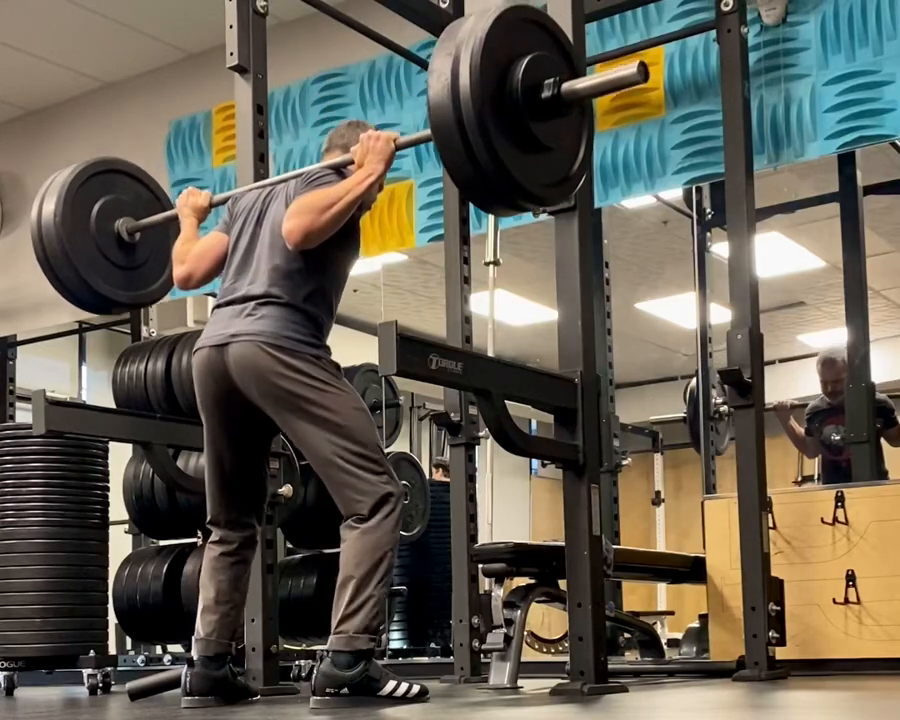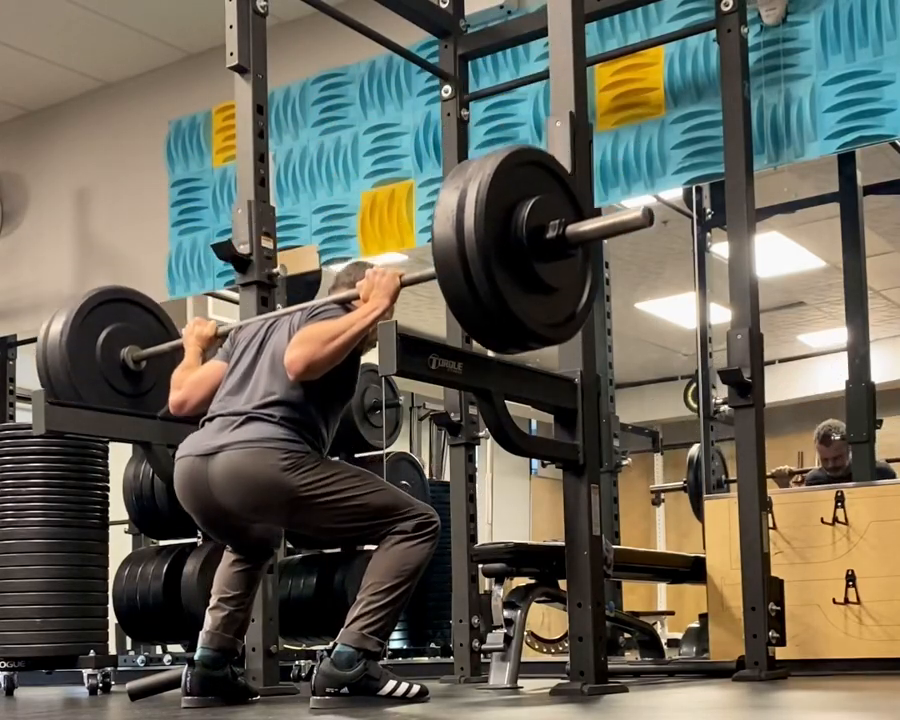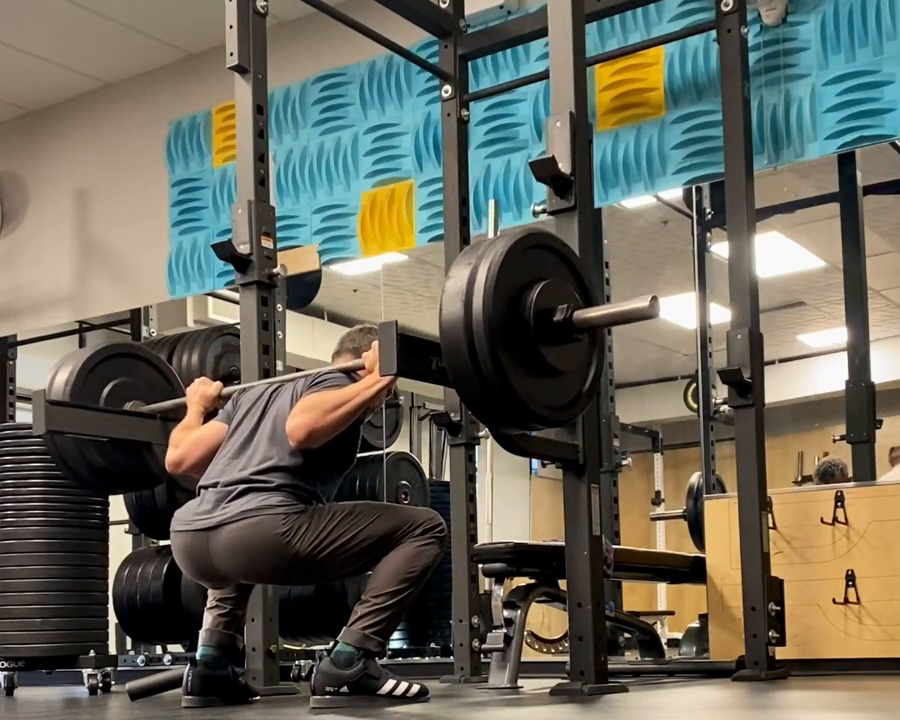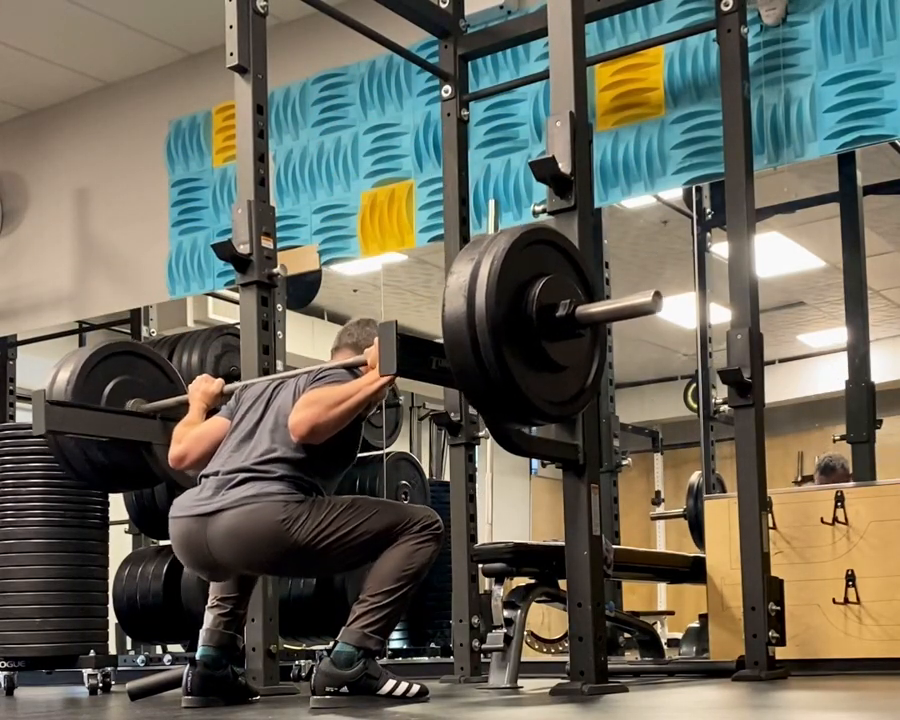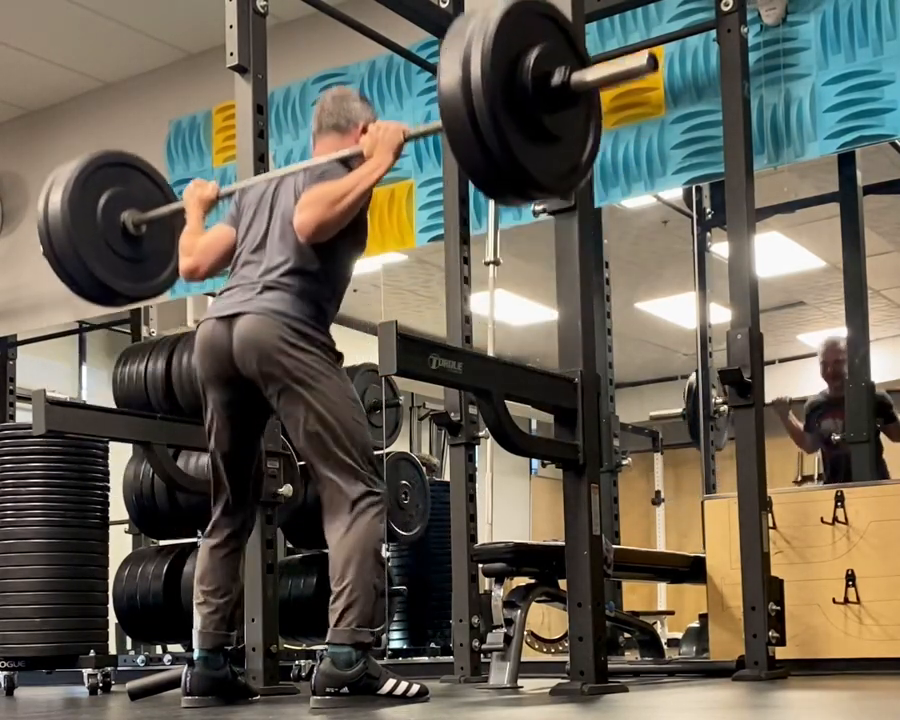
dt=1s
person 1, frame 1
left shoulder: (252, 197)
right shoulder: (335, 181)
left elbow: (186, 272)
right elbow: (298, 229)
left wrist: (189, 220)
right wrist: (372, 171)
left hip: (213, 351)
right hip: (275, 347)
left knee: (233, 520)
right knee: (374, 495)
left ankle: (209, 664)
right ankle: (347, 663)
person 1, frame 2
left shoulder: (254, 329)
right shoulder: (337, 317)
left elbow: (181, 400)
right elbow: (300, 360)
left wrist: (194, 348)
right wrist: (375, 307)
left hip: (191, 469)
right hip: (258, 462)
left knee: (251, 543)
right knee: (415, 523)
left ankle: (210, 667)
right ankle: (348, 666)
person 1, frame 3
left shoulder: (256, 391)
right shoulder: (340, 382)
left elbow: (178, 458)
right elbow: (302, 428)
left wrist: (197, 406)
right wrist: (380, 378)
left hip: (189, 543)
right hip: (258, 532)
right knee: (424, 529)
left ankle: (211, 667)
right ankle: (347, 668)
person 1, frame 4
left shoulder: (258, 388)
right shoulder: (346, 379)
left elbow: (180, 454)
right elbow: (304, 425)
left wrist: (199, 404)
right wrist: (383, 375)
left hip: (187, 533)
right hip: (256, 522)
right knee: (420, 526)
left ankle: (210, 667)
right ankle: (348, 667)
person 1, frame 5
left shoulder: (257, 187)
right shoulder: (343, 172)
left elbow: (192, 263)
right elbow: (309, 222)
left wrist: (195, 211)
right wrist: (380, 161)
left hip: (215, 331)
right hip: (282, 330)
left knee: (232, 504)
right knee: (355, 493)
left ankle: (208, 661)
right ankle: (345, 660)
